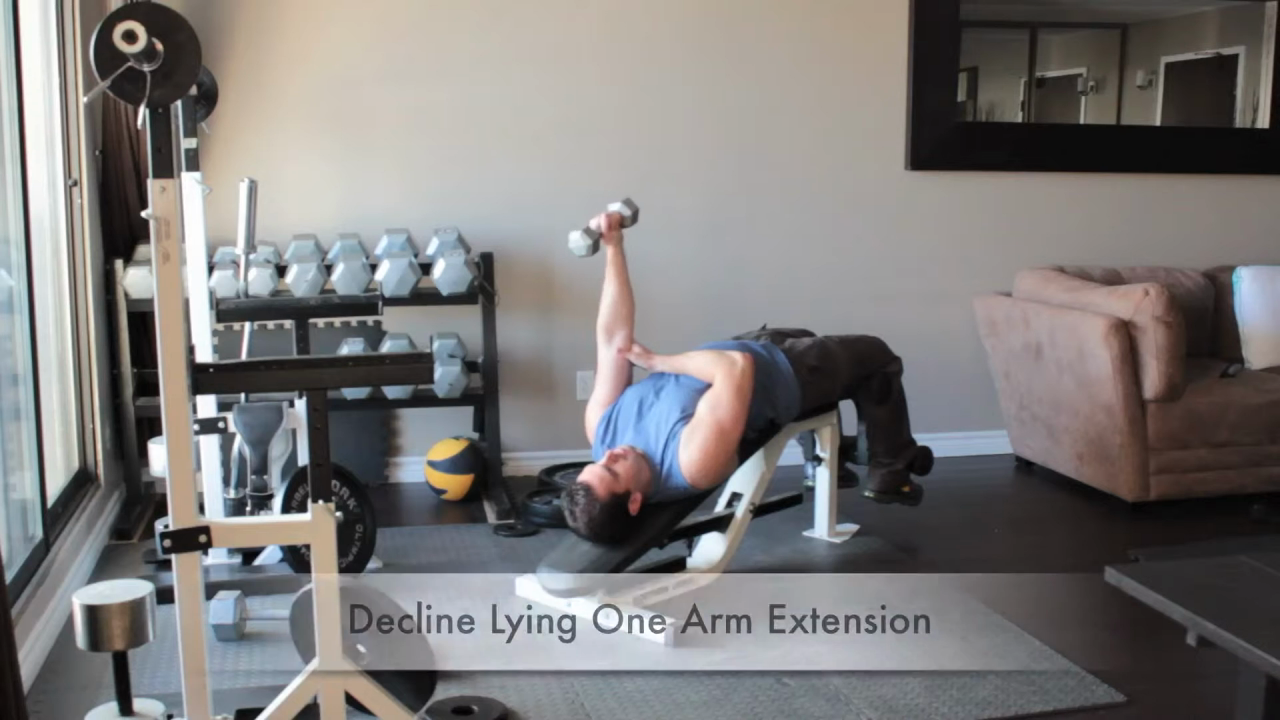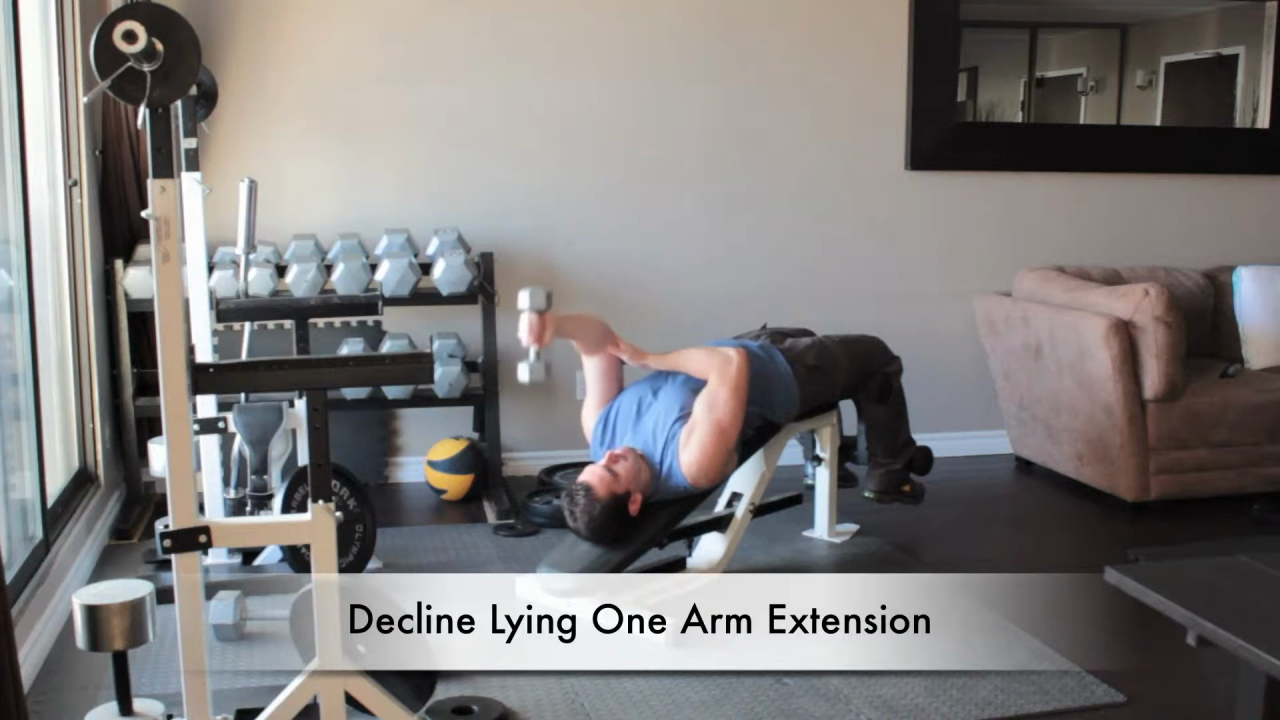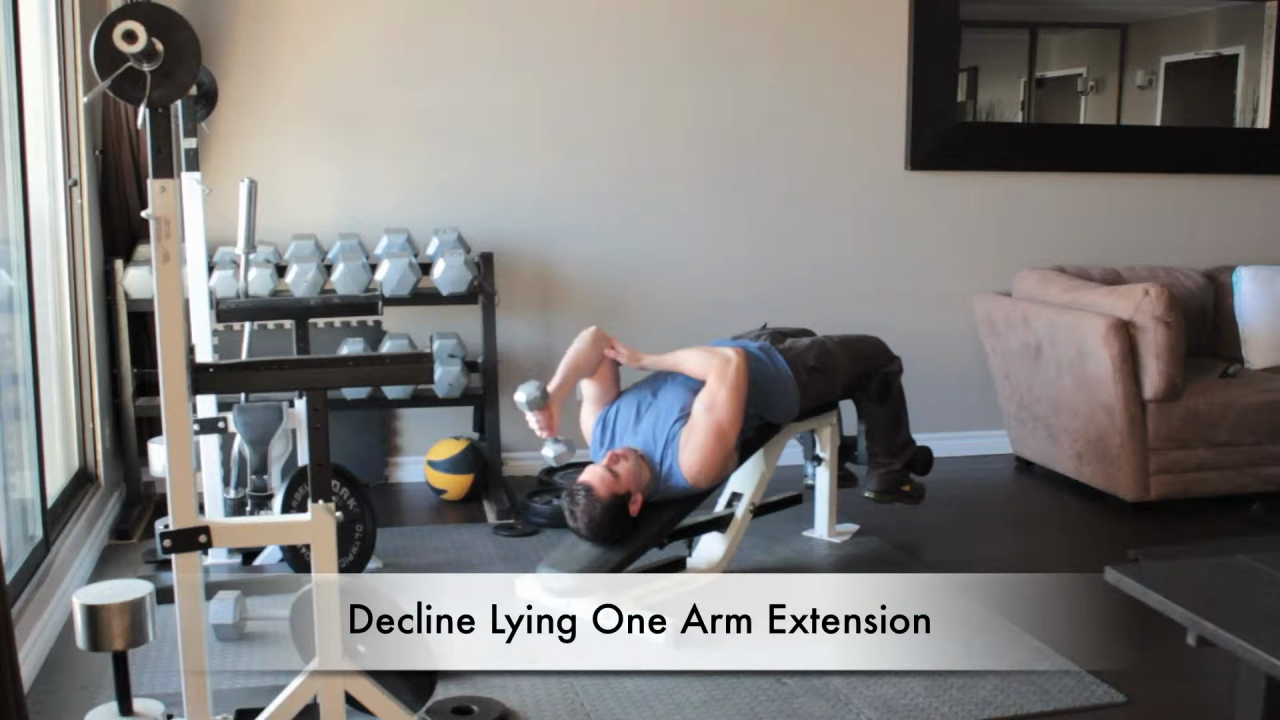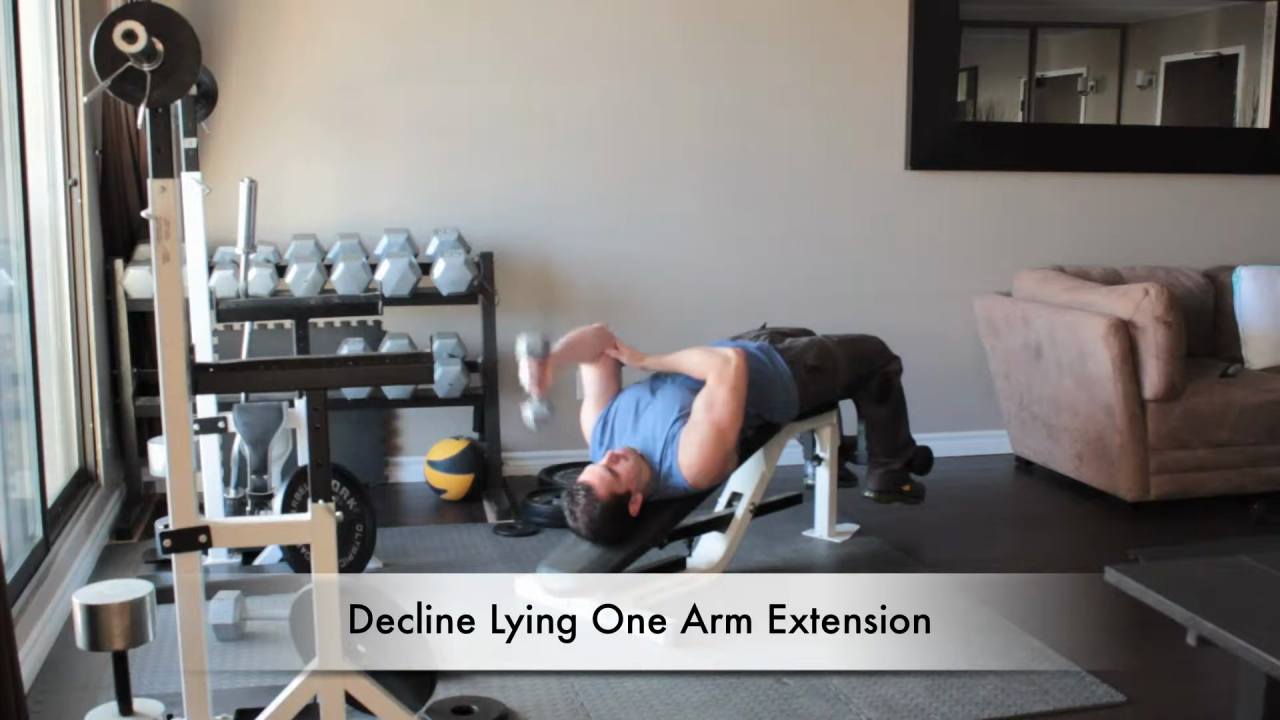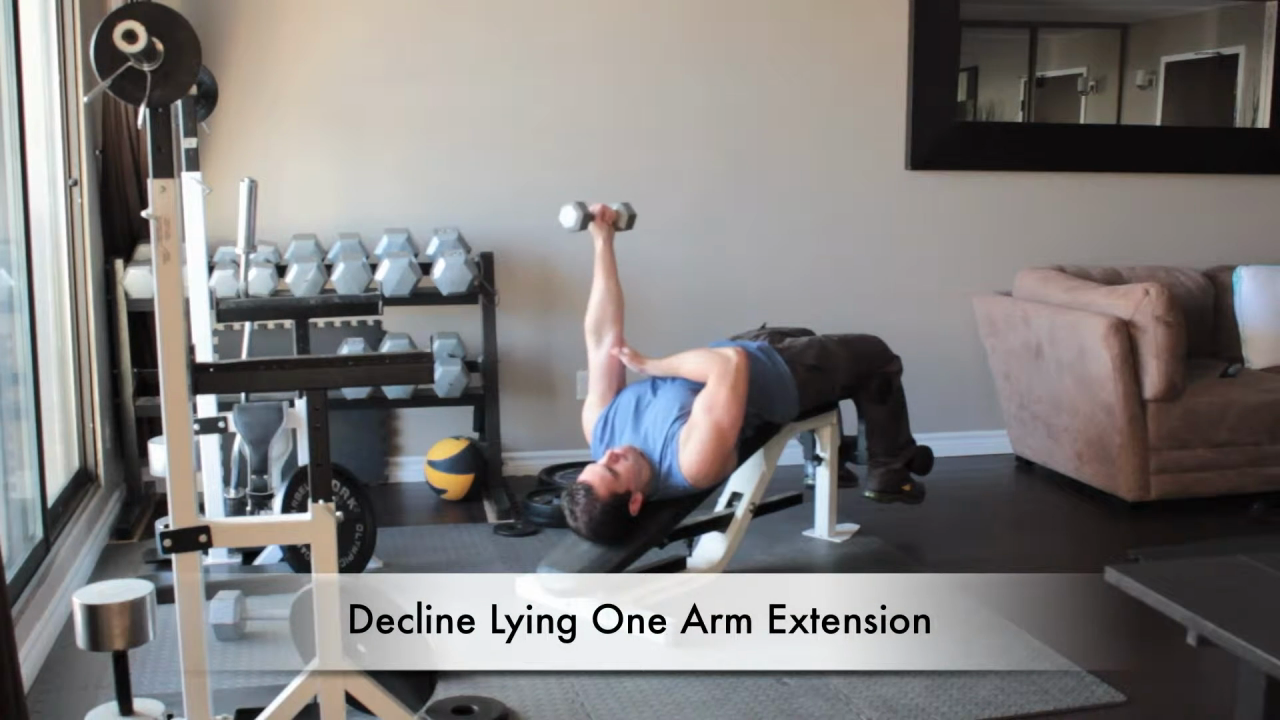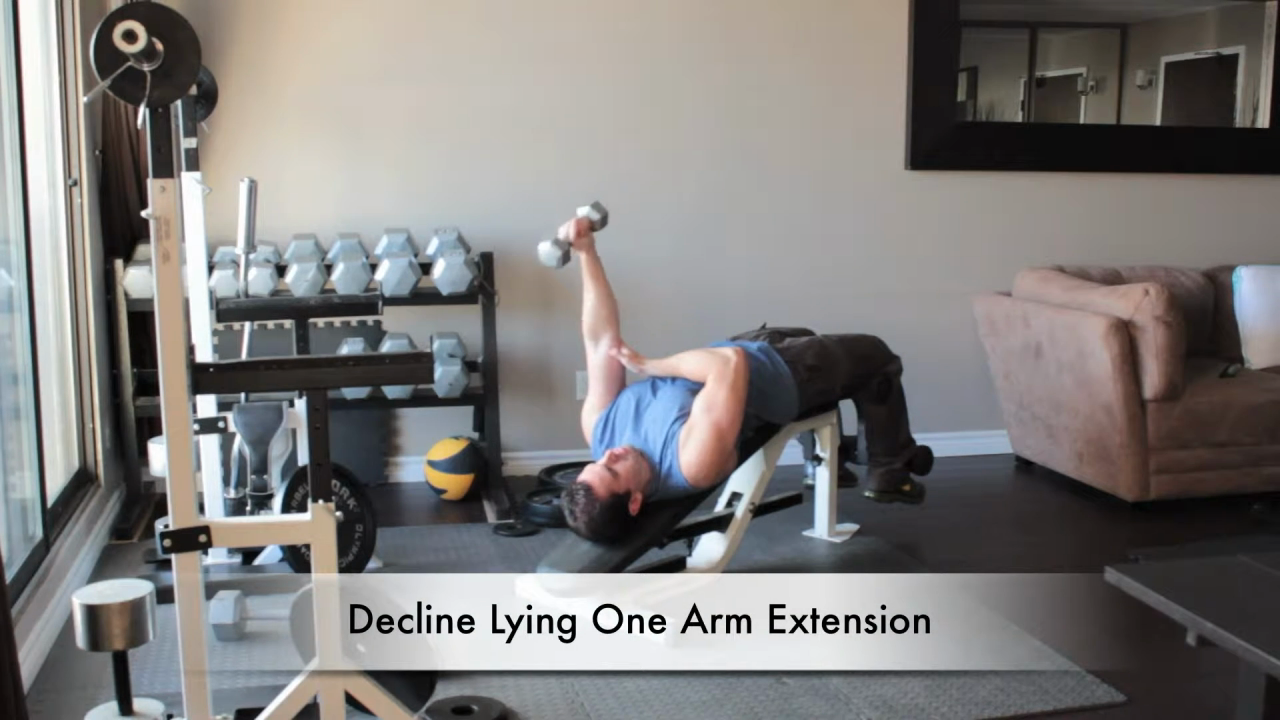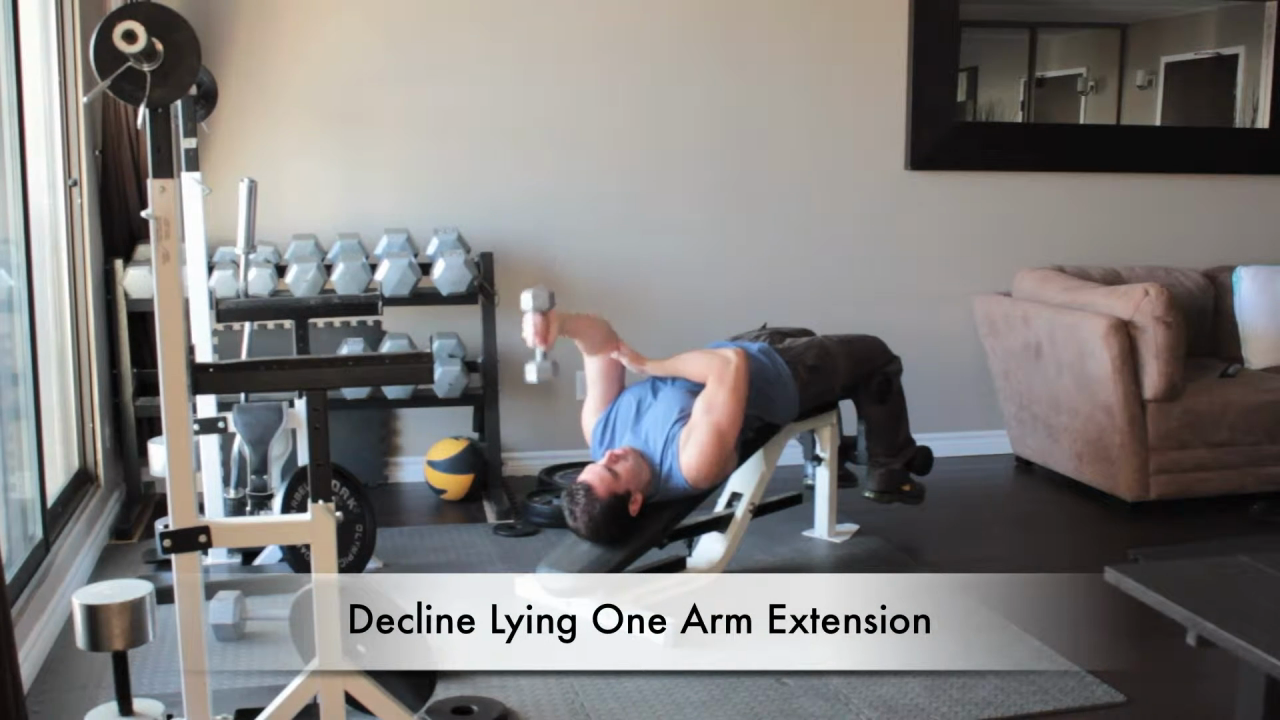
dt=0.7s
person 1, frame 1
left shoulder: (600, 427)
right shoulder: (693, 465)
left elbow: (614, 339)
right elbow: (737, 368)
left wrist: (613, 248)
right wrist: (658, 361)
left knee: (805, 340)
right knee: (877, 357)
right ankle: (890, 472)
person 1, frame 2
left shoulder: (599, 428)
right shoulder: (693, 465)
left elbow: (598, 339)
right elbow: (732, 365)
left wrist: (550, 322)
right wrist: (648, 359)
left knee: (804, 338)
right knee: (876, 357)
right ankle: (890, 474)
person 1, frame 3
left shoulder: (598, 429)
right shoulder: (693, 466)
left elbow: (595, 337)
right elbow: (729, 363)
left wrist: (551, 396)
right wrist: (644, 360)
left knee: (806, 340)
right knee: (877, 358)
right ankle: (889, 474)
person 1, frame 4
left shoulder: (598, 428)
right shoulder: (692, 466)
left elbow: (600, 338)
right elbow: (730, 366)
left wrist: (549, 359)
right wrist: (646, 360)
left knee: (807, 339)
right knee: (876, 356)
right ankle: (890, 473)
person 1, frame 5
left shoulder: (597, 425)
right shoulder: (692, 463)
left elbow: (604, 337)
right elbow: (730, 363)
left wrist: (603, 240)
right wrist: (650, 364)
left knee: (805, 340)
right knee: (876, 356)
right ankle: (890, 471)
person 1, frame 6
left shoulder: (597, 426)
right shoulder: (692, 465)
left elbow: (602, 339)
right elbow: (730, 364)
left wrist: (586, 251)
right wrist: (650, 364)
left knee: (804, 337)
right knee: (876, 357)
right ankle: (889, 473)
person 1, frame 7
left shoulder: (600, 428)
right shoulder: (691, 466)
left elbow: (602, 343)
right elbow: (730, 365)
left wrist: (556, 320)
right wrist: (650, 365)
left knee: (805, 339)
right knee: (875, 355)
right ankle: (890, 472)
